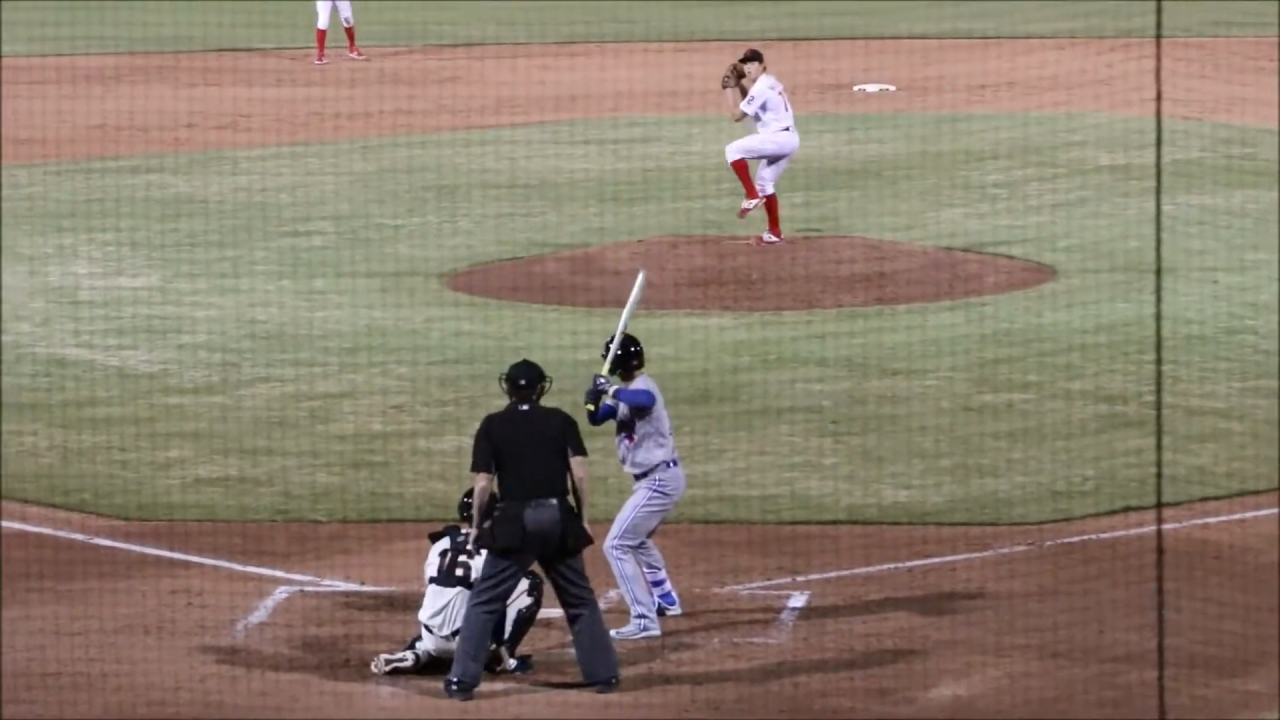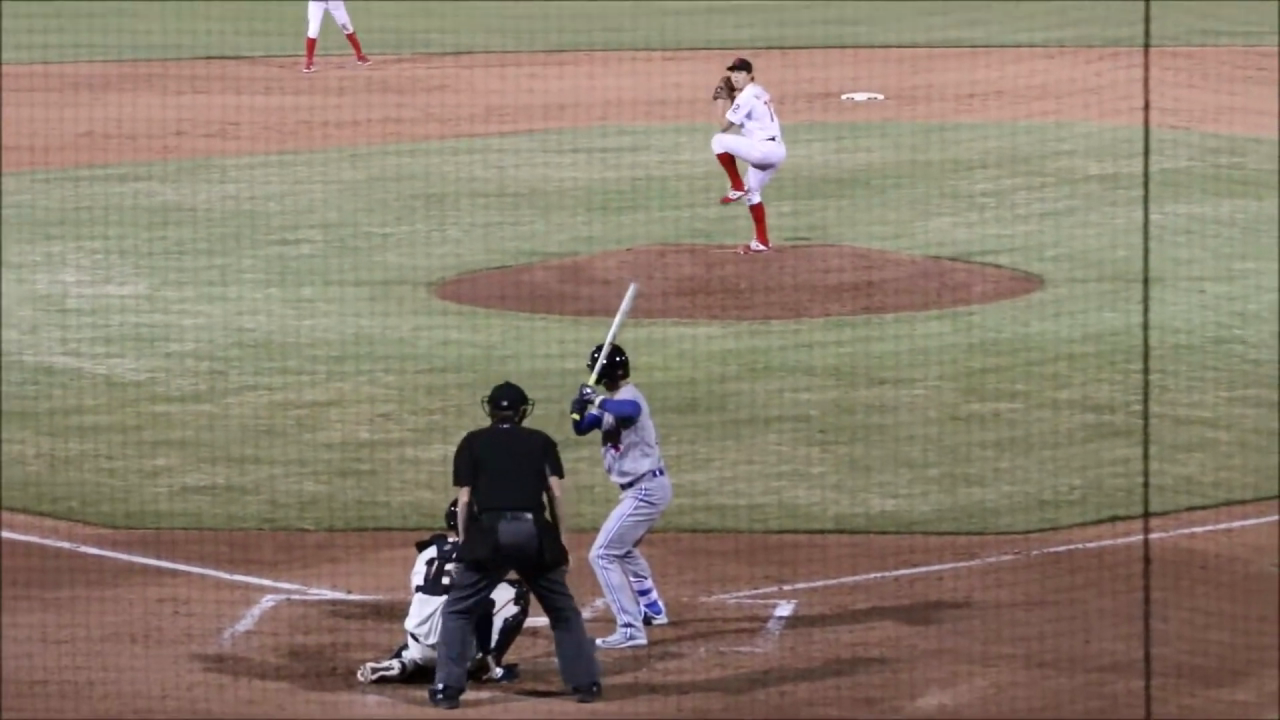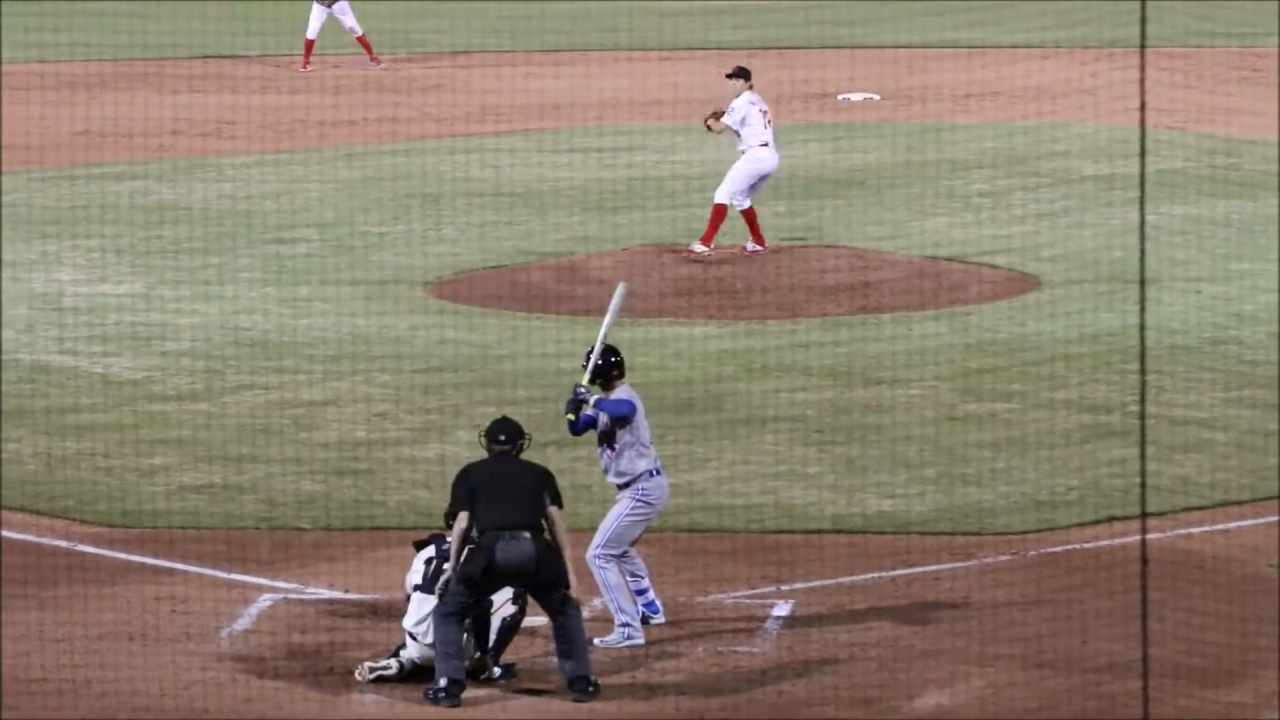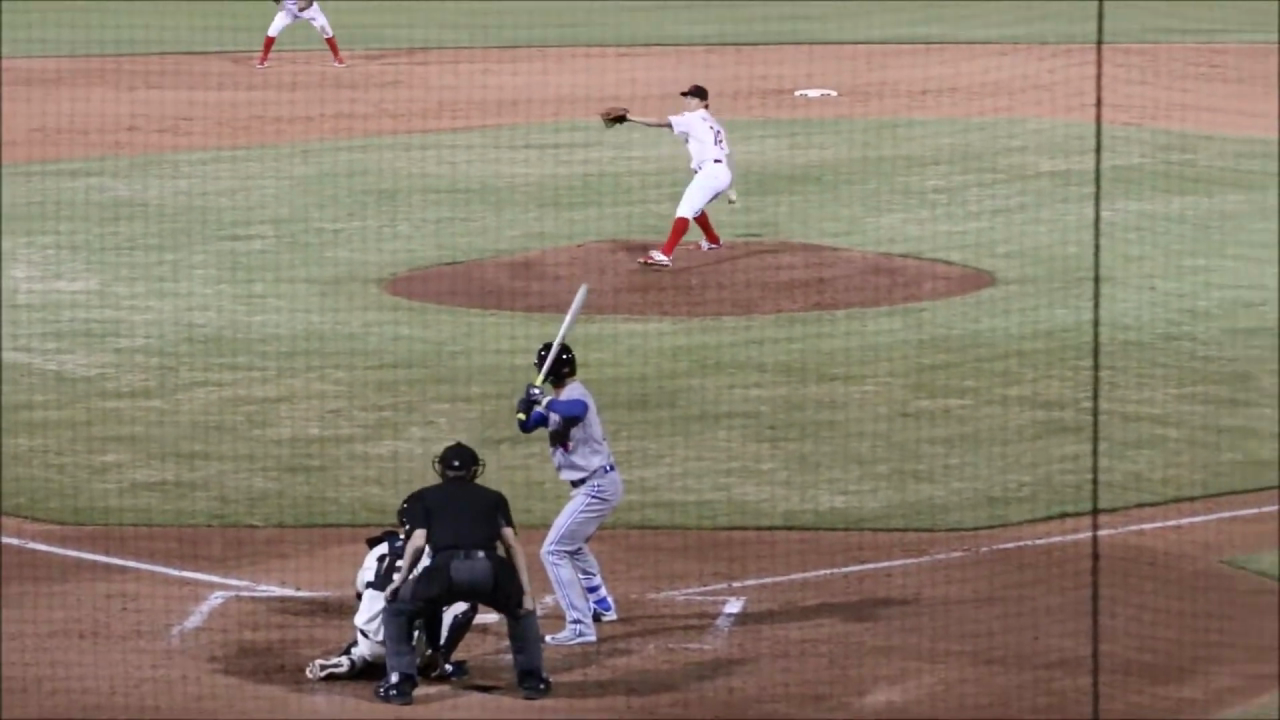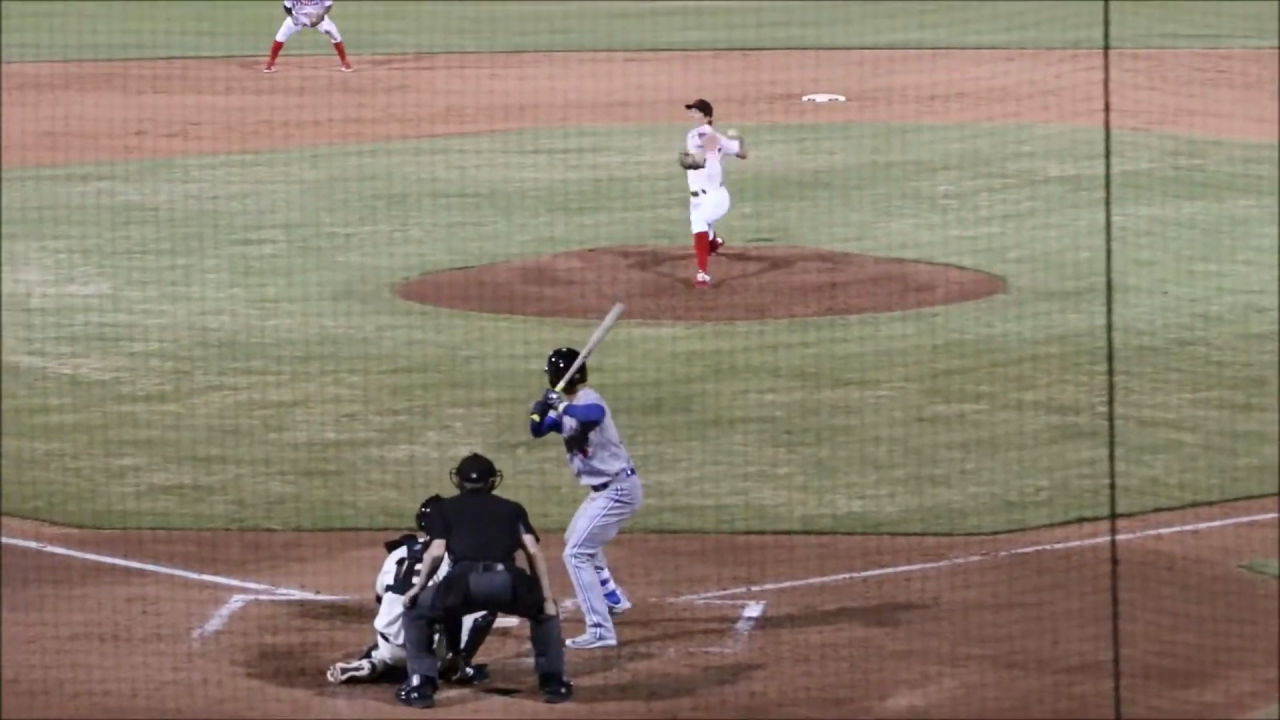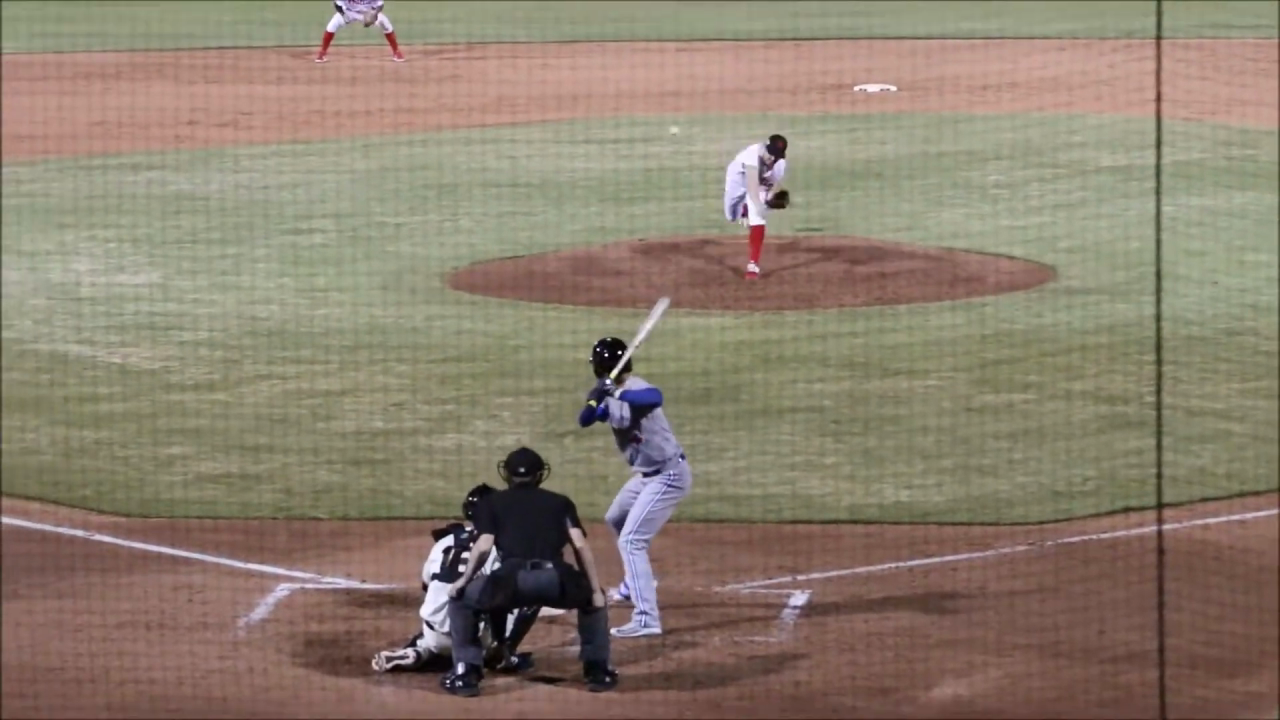
dt=0.2s
person 1, frame 1
left shoulder: (643, 386)
right shoulder: (625, 391)
left elbow: (643, 401)
right elbow: (596, 419)
left wrist: (610, 388)
right wrist: (593, 400)
left hip: (659, 480)
right hip: (659, 478)
left knee: (616, 545)
right knee: (636, 539)
left ankle: (644, 620)
right ankle: (665, 599)
person 1, frame 2
left shoulder: (629, 396)
right shoulder: (610, 401)
left elbow: (629, 411)
right elbow: (581, 428)
left wrist: (596, 399)
right wrist: (580, 408)
left hip: (645, 489)
right hip: (646, 487)
left knee: (602, 554)
right knee: (623, 548)
left ankle: (630, 629)
right ankle: (651, 608)
person 1, frame 3
left shoulder: (624, 396)
right shoulder: (606, 401)
left elbow: (623, 411)
right elbow: (577, 429)
left wrist: (590, 399)
right wrist: (574, 409)
left hip: (642, 489)
right hip: (643, 487)
left knee: (599, 554)
right knee: (620, 548)
left ankle: (628, 629)
right ankle: (650, 608)
person 1, frame 4
left shoulder: (574, 394)
right shoulder: (558, 398)
left elbow: (576, 412)
right elbow: (527, 426)
left wrist: (543, 401)
right wrist: (525, 407)
left hip: (597, 486)
right hip: (594, 485)
left knee: (553, 551)
right knee: (572, 545)
left ankle: (580, 626)
right ankle: (602, 604)
person 1, frame 5
left shoulder: (588, 399)
right shoulder: (565, 403)
left elbow: (595, 415)
right elbow: (538, 431)
left wrist: (561, 405)
right wrist: (540, 411)
left hip: (618, 489)
right hip: (604, 488)
left knee: (576, 553)
right knee: (584, 543)
left ankle: (600, 630)
right ankle: (612, 597)
person 1, frame 6
left shoulder: (635, 388)
right shoulder: (609, 390)
left elbow: (656, 399)
right elbow: (585, 420)
left wrist: (618, 392)
right wrist: (594, 399)
left hip: (668, 474)
right hip: (646, 474)
left knee: (632, 540)
right knee: (615, 520)
left ankle: (646, 619)
right ankle: (638, 581)
person 2, frame 1
left shoulder: (492, 425)
right shoulder: (561, 420)
left elbow: (483, 484)
right elbow: (579, 475)
left wrist: (477, 527)
right wrist: (582, 518)
left hip: (514, 519)
right hip: (557, 517)
left knee: (484, 602)
right knee: (580, 600)
left ankle: (462, 679)
right ankle: (603, 675)
person 2, frame 2
left shoulder: (472, 442)
right shoulder: (541, 441)
left elbow: (464, 499)
right elbow: (555, 494)
left wrist: (464, 544)
right wrist: (560, 540)
left hip: (491, 532)
right hip: (534, 531)
left knee: (457, 609)
right knee: (563, 610)
left ankle: (447, 686)
right ankle: (585, 682)
person 2, frame 3
left shoulder: (471, 473)
right shoulder: (539, 472)
left elbow: (462, 525)
right elbow: (556, 524)
left wrist: (451, 569)
right wrist: (570, 575)
left hip: (491, 551)
right hip: (533, 551)
left knee: (448, 610)
right knee: (565, 608)
left ankle: (448, 684)
right ankle: (581, 681)
person 2, frame 4
left shoulder: (425, 496)
right shoulder: (493, 497)
left elbow: (418, 542)
right elbow: (512, 544)
left wrist: (399, 581)
right wrist: (526, 592)
left hip: (446, 570)
right hip: (488, 569)
left knee: (396, 609)
right knee: (521, 608)
left ankle: (399, 682)
right ankle: (532, 678)
person 2, frame 5
left shoulder: (445, 508)
right shoulder: (512, 508)
left elbow: (436, 552)
right elbow: (533, 552)
left wrist: (418, 587)
right wrist: (547, 599)
left hip: (465, 582)
right hip: (507, 583)
left knee: (415, 610)
right knee: (545, 610)
left ankle: (420, 685)
right ankle: (553, 681)
person 2, frame 6
left shoulder: (492, 502)
right shoulder: (560, 501)
left elbow: (483, 546)
right elbow: (580, 546)
left wrist: (464, 580)
right wrist: (596, 590)
left hip: (513, 579)
right hip: (556, 580)
left knee: (460, 600)
right knee: (592, 598)
left ankle: (466, 673)
right ankle: (599, 670)
person 3, frame 1
left shoulder: (439, 545)
right wrist: (501, 647)
left hip: (433, 640)
right knee: (530, 585)
left ankle: (416, 654)
right ankle: (501, 656)
person 3, frame 2
left shoulder: (426, 553)
right elbow: (482, 609)
right wrist: (487, 656)
left hip: (419, 648)
right knee: (517, 594)
left ankle: (402, 662)
right ankle: (487, 664)
person 3, frame 3
left shoulder: (425, 551)
left elbow: (410, 599)
right elbow: (480, 607)
right wrist: (484, 654)
left hip: (418, 647)
right knee: (515, 595)
left ankle: (398, 662)
right ankle: (485, 663)
person 3, frame 4
left shoulder: (378, 548)
right shoulder: (428, 554)
left elbow: (360, 594)
right wrist: (436, 653)
left hip: (368, 644)
left ankle: (348, 661)
right ankle: (438, 664)
person 3, frame 5
left shoulder: (397, 553)
right shoulder: (447, 556)
left elbow: (380, 598)
right wrist: (456, 655)
left hip: (390, 649)
left ankle: (370, 664)
right ankle: (457, 665)
person 3, frame 6
left shoulder: (443, 541)
left elbow: (426, 585)
right wrist: (503, 646)
left hip: (435, 635)
left ankle: (414, 652)
right ankle: (503, 655)
person 4, frame 1
left shoulder: (760, 87)
right shoulder: (770, 82)
left elbow: (737, 116)
right elbow: (750, 104)
left wrist: (729, 90)
right wrist: (739, 85)
left hip: (779, 138)
right hip: (788, 140)
left knee: (733, 150)
right knee: (765, 182)
left ankle: (751, 196)
right ankle: (774, 233)
person 4, frame 2
left shoulder: (746, 96)
right shoulder: (758, 91)
left elbow: (725, 126)
right elbow: (743, 116)
left wrist: (721, 101)
right wrist: (730, 97)
left hip: (764, 148)
right hip: (776, 149)
left knee: (719, 140)
right knee: (752, 192)
left ankle: (737, 187)
right ankle: (761, 241)
person 4, frame 3
left shoulder: (742, 102)
right shoulder: (759, 102)
left elbow: (720, 128)
left wrist: (709, 122)
right wrist: (726, 117)
left hip: (757, 156)
right hip: (770, 157)
left knee: (723, 194)
right knee: (740, 197)
left ankle: (704, 243)
right ankle: (757, 243)
person 4, frame 4
left shoulder: (695, 117)
right shoulder: (715, 125)
left elbow: (663, 122)
right elbow: (725, 155)
left wrist: (632, 118)
right wrist: (729, 189)
left hip: (711, 174)
right hip: (723, 174)
left knee: (685, 209)
right knee: (693, 207)
left ankle: (665, 254)
right ankle: (713, 241)
person 4, frame 5
left shoulder: (704, 133)
right shoulder: (693, 134)
left hip: (715, 198)
right hip: (698, 198)
left knee: (698, 225)
right knee: (701, 231)
left ankle: (703, 272)
right ankle: (715, 243)
person 4, frame 6
left shoulder: (781, 164)
right shoulder: (754, 152)
left elbow: (775, 185)
right elbow: (752, 178)
left wrist: (771, 196)
right wrist: (757, 204)
left hip: (760, 184)
right hip: (737, 180)
left knee: (757, 218)
right knee: (731, 216)
left ankle: (753, 264)
right ankle: (745, 207)
